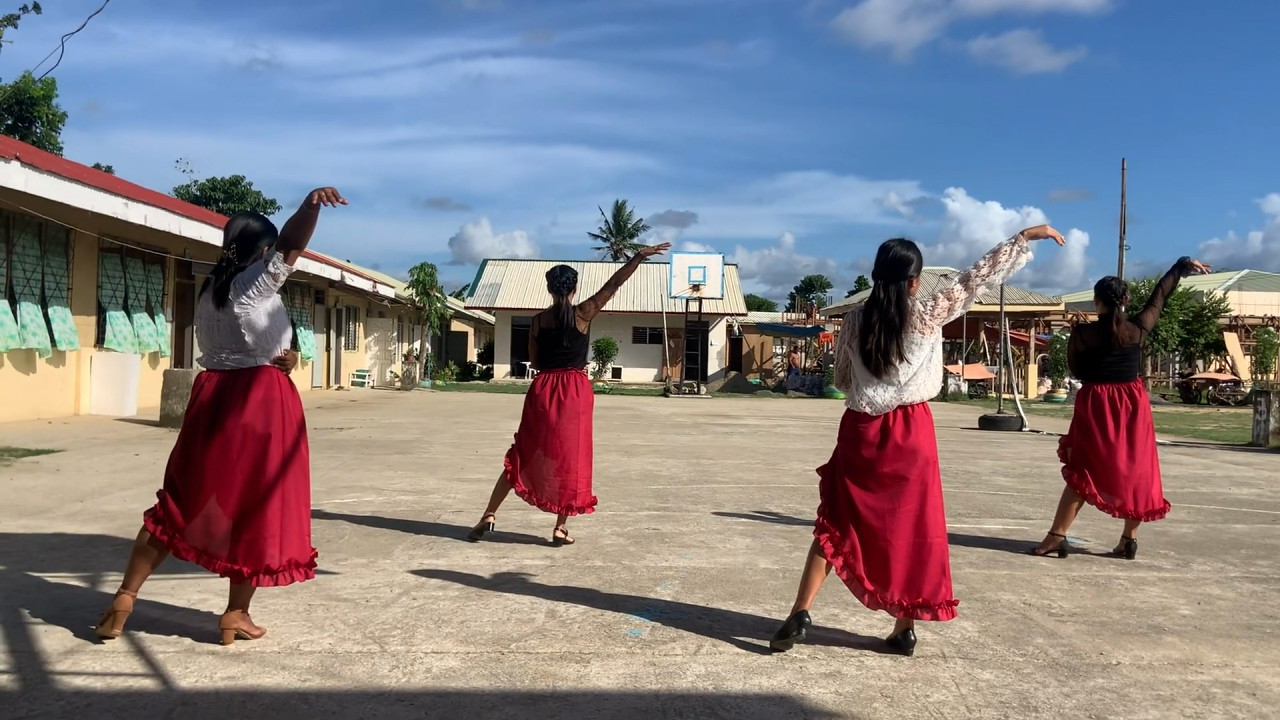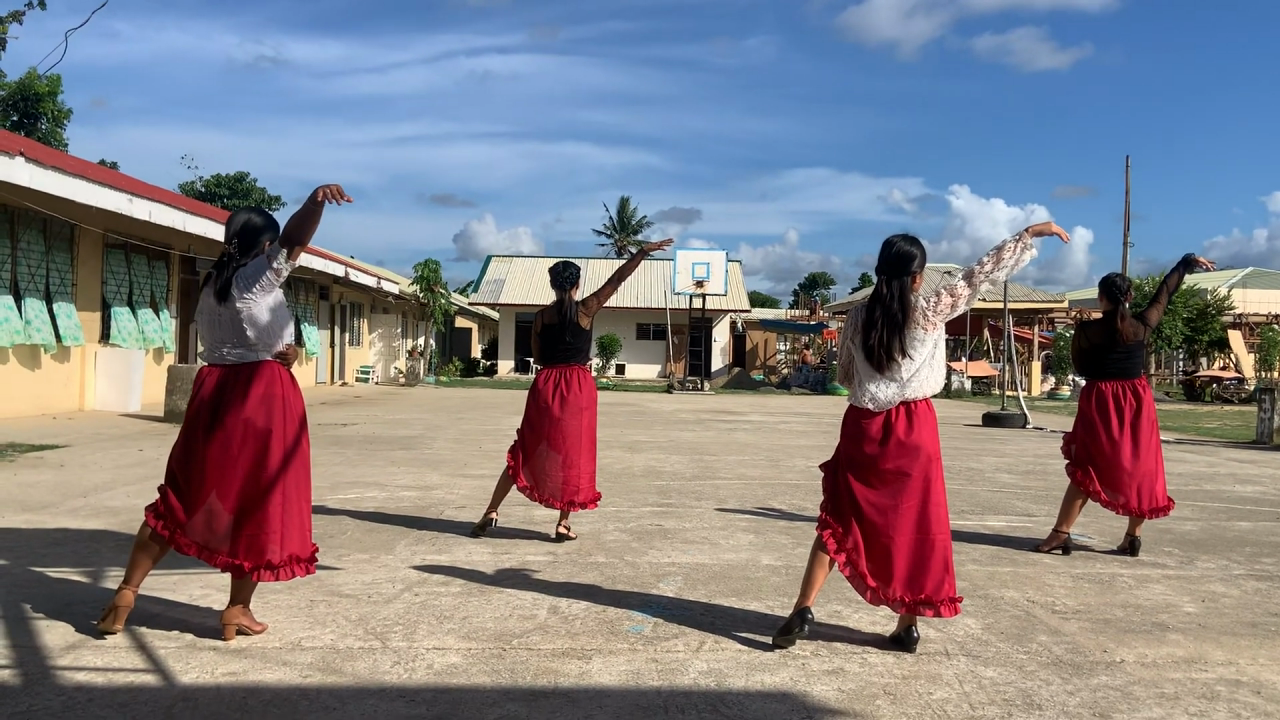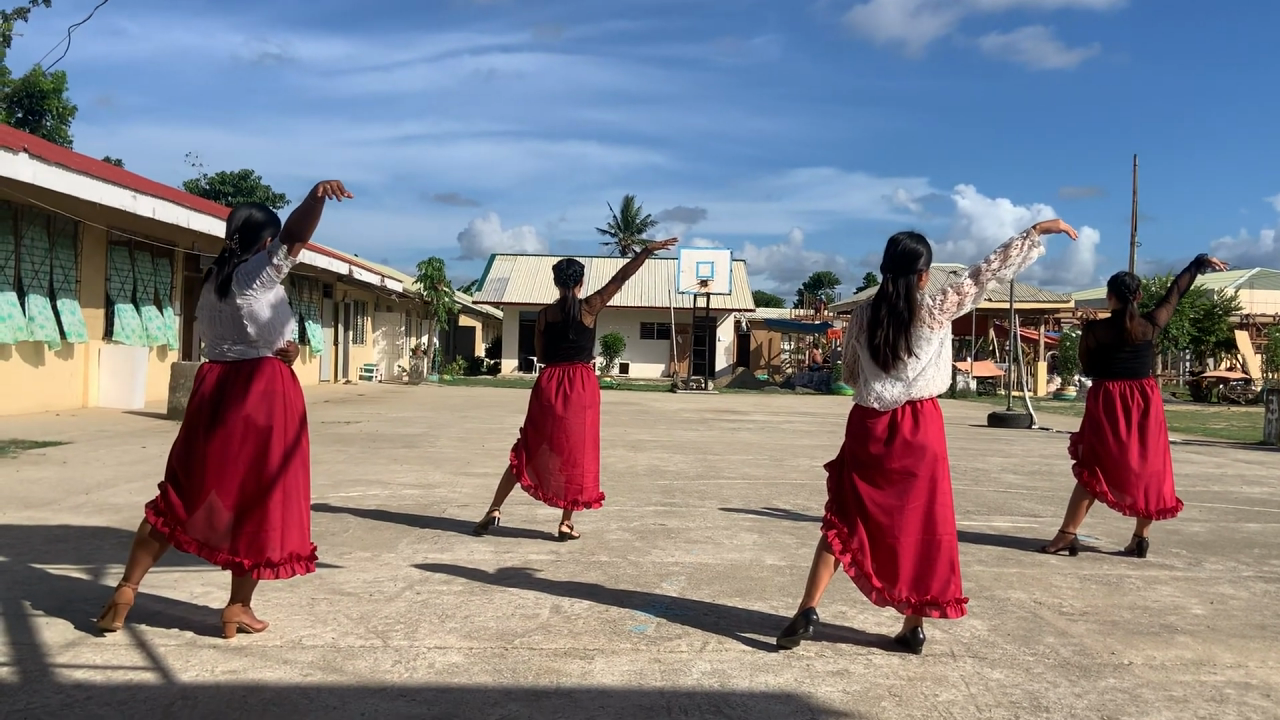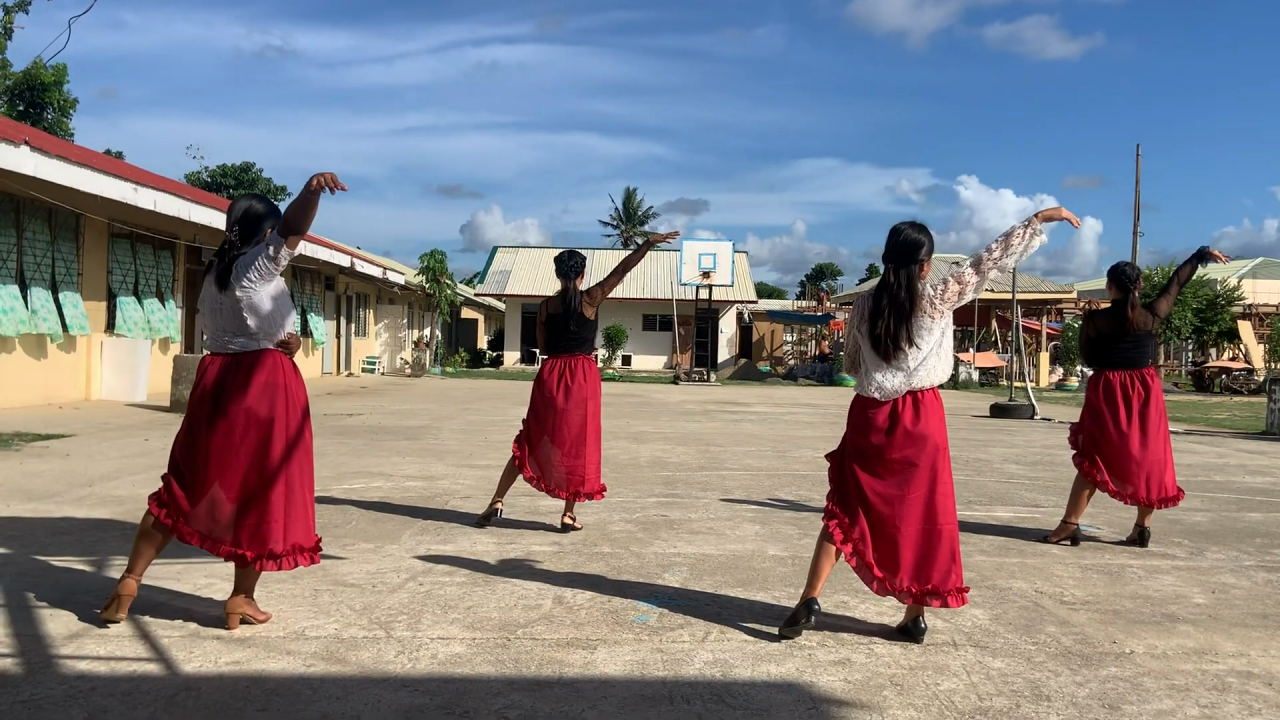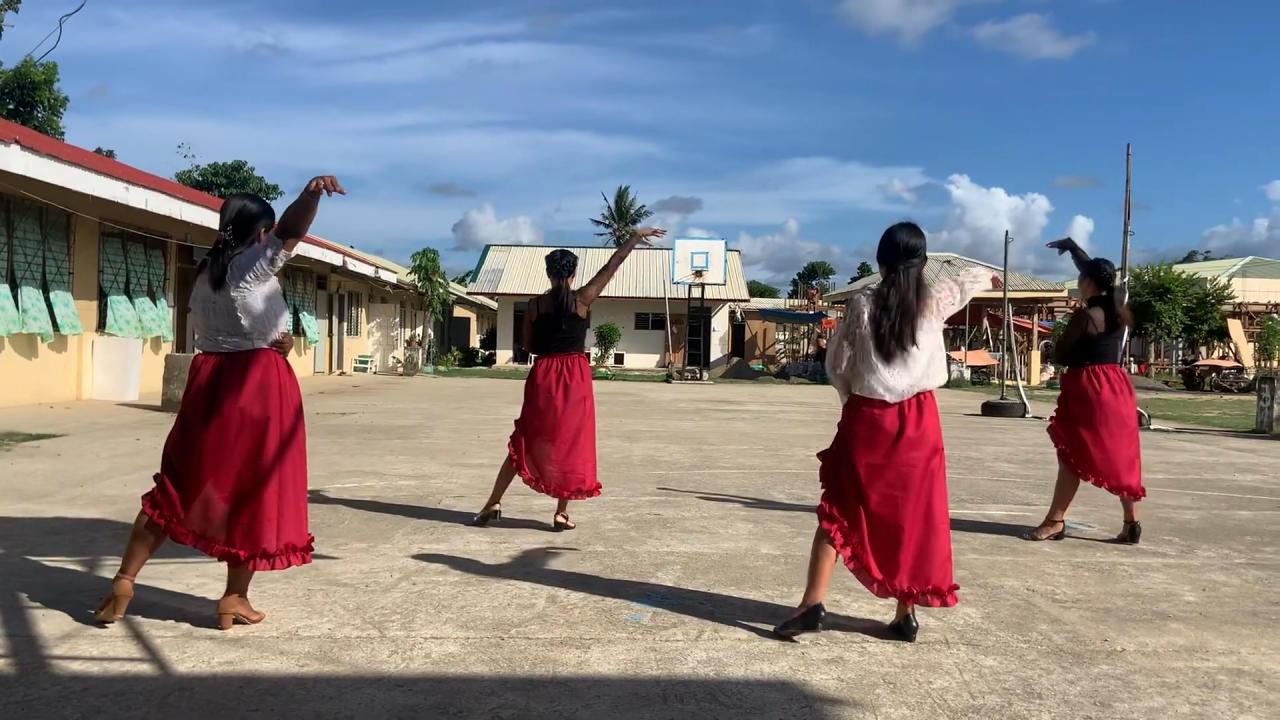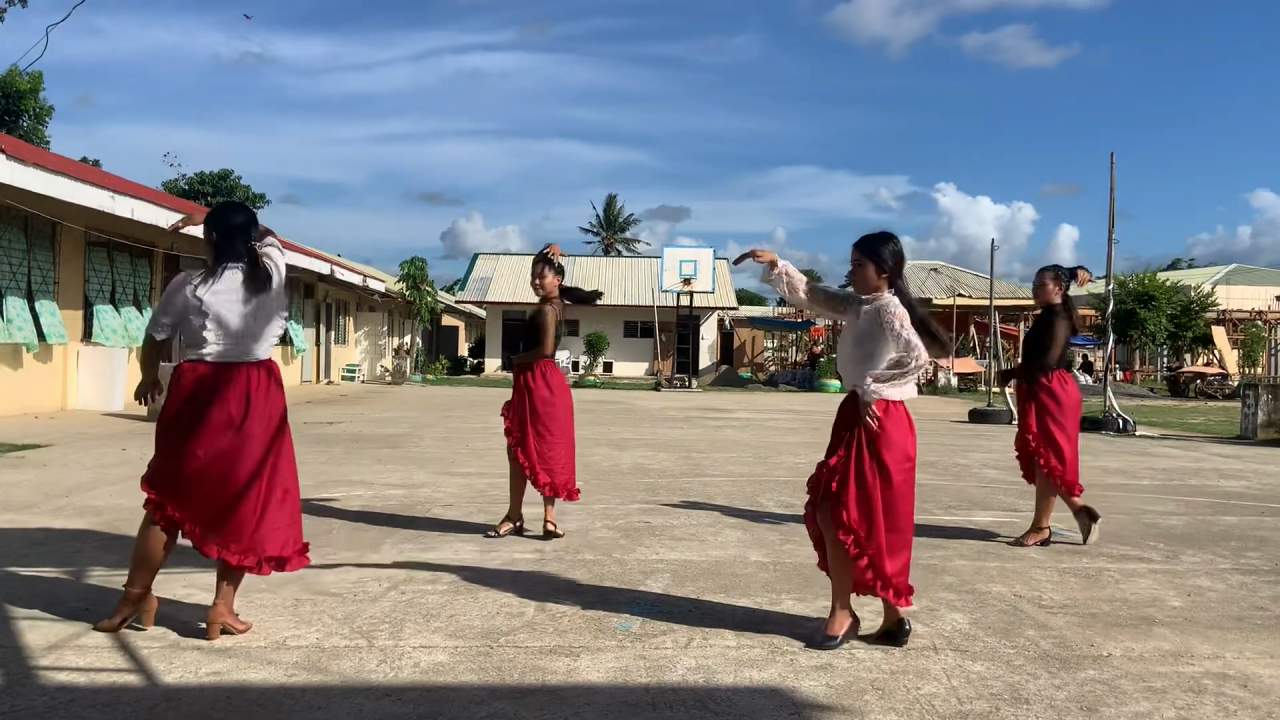
dt=0.4s
person 1, frame 1
left shoulder: (211, 290)
right shoulder: (256, 283)
right elbow: (291, 246)
left wrist: (279, 356)
right wrist: (311, 204)
left hip: (214, 398)
right hip: (259, 402)
left knee: (182, 502)
right knee: (256, 508)
left ankle: (125, 596)
right ankle: (236, 614)
person 1, frame 2
left shoulder: (211, 285)
right shoulder: (257, 277)
right elbow: (294, 241)
left wrist: (280, 352)
right wrist: (316, 200)
left hip: (215, 394)
right hip: (261, 398)
left knee: (183, 498)
right knee: (257, 503)
left ankle: (126, 592)
right ankle: (238, 609)
person 1, frame 3
left shoulder: (213, 281)
right shoulder: (259, 273)
right elbow: (296, 238)
left wrist: (281, 348)
right wrist: (316, 196)
left hip: (215, 390)
right hip: (261, 394)
left knee: (183, 494)
right knee: (257, 501)
left ankle: (126, 589)
right ankle: (238, 608)
person 1, frame 4
left shoulder: (215, 273)
right shoulder: (258, 265)
right elbow: (293, 230)
left wrist: (282, 339)
right wrist: (312, 190)
left hip: (218, 383)
right hip: (264, 388)
left knee: (184, 487)
right knee: (261, 494)
left ankle: (129, 582)
right ankle: (241, 599)
person 1, frame 5
left shoulder: (206, 272)
right shoulder: (251, 265)
right elbow: (289, 232)
right wrist: (313, 191)
left hip: (210, 384)
right hip: (260, 388)
left knee: (178, 486)
right knee: (254, 495)
left ankle: (121, 584)
right ankle: (233, 599)
person 1, frame 6
left shoulder: (189, 285)
right shoulder: (273, 272)
left elbow: (153, 343)
right elbow: (262, 239)
left wrist: (149, 379)
right wrist: (204, 218)
left hip: (200, 394)
right hip: (259, 394)
left knee: (167, 499)
right knee: (243, 502)
left ankle: (137, 598)
right ankle: (223, 605)
person 2, frame 1
left shoulder: (855, 320)
right shoulder: (926, 315)
left elbow: (841, 379)
right elbow: (977, 277)
right wrist: (1026, 236)
left hip: (861, 429)
right hip: (909, 431)
left knee: (837, 524)
right knee: (910, 528)
left ankle: (800, 615)
right ankle: (904, 629)
person 2, frame 2
left shoulder: (858, 316)
right shoulder: (929, 311)
left elbow: (844, 376)
right elbow: (982, 273)
right wrist: (1030, 233)
left hip: (863, 426)
right hip: (912, 428)
left knee: (839, 520)
right knee: (914, 525)
left ankle: (802, 611)
right ankle: (907, 625)
person 2, frame 3
left shoulder: (863, 314)
right shoulder: (936, 310)
left elbow: (849, 374)
right elbow: (989, 271)
right wrist: (1038, 231)
left hip: (869, 425)
right hip: (919, 426)
left knee: (844, 521)
right knee: (920, 525)
left ankle: (808, 611)
right ankle: (912, 626)
person 2, frame 4
left shoulder: (864, 305)
right shoulder: (937, 298)
left elbow: (850, 364)
right elbow: (992, 259)
right wrist: (1040, 218)
left hip: (870, 415)
right hip: (920, 416)
left knee: (844, 511)
right knee: (921, 515)
left ankle: (809, 601)
right ankle: (914, 615)
person 2, frame 5
left shoulder: (861, 305)
right shoulder: (937, 299)
left elbow: (836, 368)
right elbow: (969, 279)
left wrist: (853, 394)
right wrist: (988, 275)
left hip: (870, 417)
right hip: (919, 417)
left knee: (841, 510)
right knee: (915, 513)
left ankle: (812, 603)
right ankle: (905, 614)
person 2, frame 6
left shoulder: (889, 309)
right shoulder: (854, 304)
left elbow: (915, 356)
right elbow: (808, 295)
left wrist: (870, 389)
right wrist: (773, 263)
left hip: (874, 418)
right hip: (869, 416)
left knee: (835, 511)
right knee: (872, 520)
left ankle: (843, 613)
right ankle: (893, 615)
person 3, frame 1
left shoulder: (538, 320)
right shoulder: (583, 314)
left elbow: (534, 362)
right elbow: (614, 284)
right wrist: (640, 256)
left hip: (543, 389)
right hip: (574, 391)
left knee: (524, 455)
right knee: (570, 458)
left ankle: (489, 515)
right ankle: (560, 528)
person 3, frame 2
left shoulder: (541, 316)
right shoulder: (586, 310)
left elbow: (538, 358)
right elbow: (616, 279)
right wrist: (643, 252)
left hip: (546, 385)
right hip: (578, 387)
left knee: (526, 451)
right knee: (573, 454)
left ankle: (492, 512)
right ankle: (563, 524)
person 3, frame 3
left shoulder: (545, 314)
right shoulder: (589, 308)
left elbow: (541, 356)
right elbow: (621, 277)
right wrist: (647, 251)
left hip: (549, 384)
right hip: (581, 385)
left knee: (528, 450)
right knee: (576, 453)
left ankle: (494, 510)
right ankle: (566, 523)
person 3, frame 4
left shoulder: (546, 306)
right shoulder: (590, 299)
left elbow: (542, 347)
right elbow: (622, 270)
right wrist: (648, 243)
left hip: (551, 375)
right hip: (582, 376)
left knee: (531, 442)
right knee: (578, 444)
left ankle: (497, 502)
right ankle: (568, 514)
person 3, frame 5
left shoulder: (534, 304)
right shoulder: (581, 299)
left elbow: (530, 345)
right elbow: (609, 268)
right wrist: (634, 239)
left hip: (544, 375)
right hip: (577, 379)
left knee: (525, 442)
right knee: (572, 443)
left ankle: (492, 504)
right ankle: (561, 514)
person 3, frame 6
left shoulder: (547, 308)
right shoulder: (553, 302)
left elbow: (545, 350)
right elbow: (544, 262)
left wrist: (519, 360)
right wrist: (551, 251)
left hip: (535, 381)
right hip: (550, 382)
left knee: (521, 450)
right knee: (547, 449)
left ankle: (514, 517)
right ankle: (550, 519)
person 4, frame 1
left shoulder: (1083, 334)
right shoulder: (1138, 328)
left elbow: (1076, 370)
right elbow: (1159, 296)
right wrist: (1183, 265)
left hip: (1096, 406)
right hip: (1132, 406)
left knee: (1082, 472)
right knee: (1135, 471)
left ankle: (1058, 536)
right ankle: (1129, 539)
person 4, frame 2
left shoulder: (1087, 330)
right shoulder: (1142, 325)
left elbow: (1080, 367)
right elbow: (1164, 293)
right wrist: (1187, 262)
left hip: (1099, 403)
right hip: (1136, 402)
left knee: (1086, 469)
right knee: (1139, 468)
left ankle: (1061, 533)
right ankle: (1133, 536)
person 4, frame 3
left shoulder: (1094, 330)
right shoulder: (1151, 325)
left elbow: (1087, 368)
right elbow: (1175, 292)
right wrist: (1200, 262)
left hip: (1107, 403)
right hip: (1145, 402)
left knee: (1092, 470)
right knee: (1147, 469)
left ankle: (1068, 534)
right ankle: (1140, 538)
person 4, frame 4
left shoulder: (1095, 319)
right shoulder: (1151, 315)
left elbow: (1087, 356)
right elbow: (1174, 285)
right wrist: (1202, 256)
left hip: (1107, 392)
right hip: (1143, 391)
left knee: (1091, 459)
right knee: (1147, 458)
left ankle: (1070, 524)
right ankle: (1142, 527)
person 4, frame 5
left shoulder: (1085, 316)
right shoulder: (1118, 309)
left elbow: (1061, 353)
right elbow: (1092, 268)
right wrist: (1070, 246)
left hip: (1086, 387)
right hip: (1115, 384)
left knee: (1073, 455)
right knee: (1117, 456)
left ankle: (1055, 521)
right ankle: (1130, 522)
person 4, frame 6
left shoulder: (1057, 320)
right shoulder: (1050, 313)
left elbow: (1047, 361)
left wrist: (1011, 374)
right wrist: (1077, 273)
left hip: (1050, 392)
right hip: (1041, 393)
left knee: (1045, 459)
right knee: (1045, 460)
left ankle: (1041, 528)
right ankle: (1081, 510)
